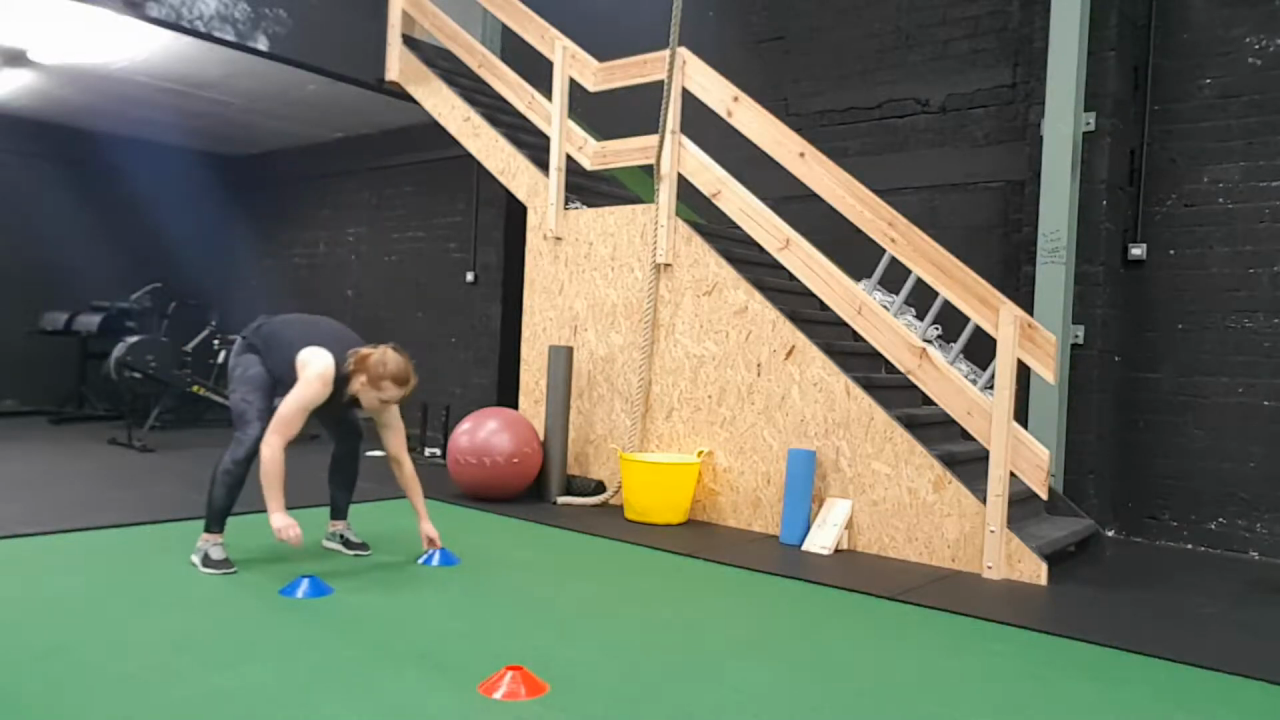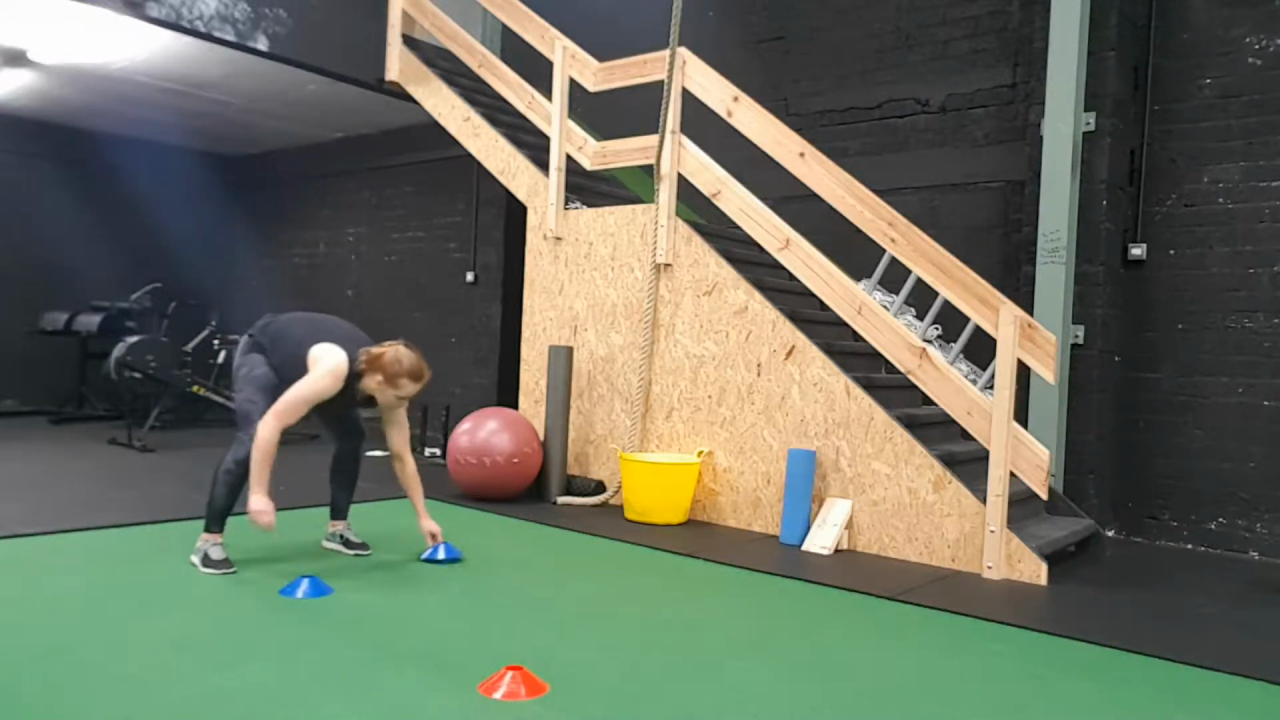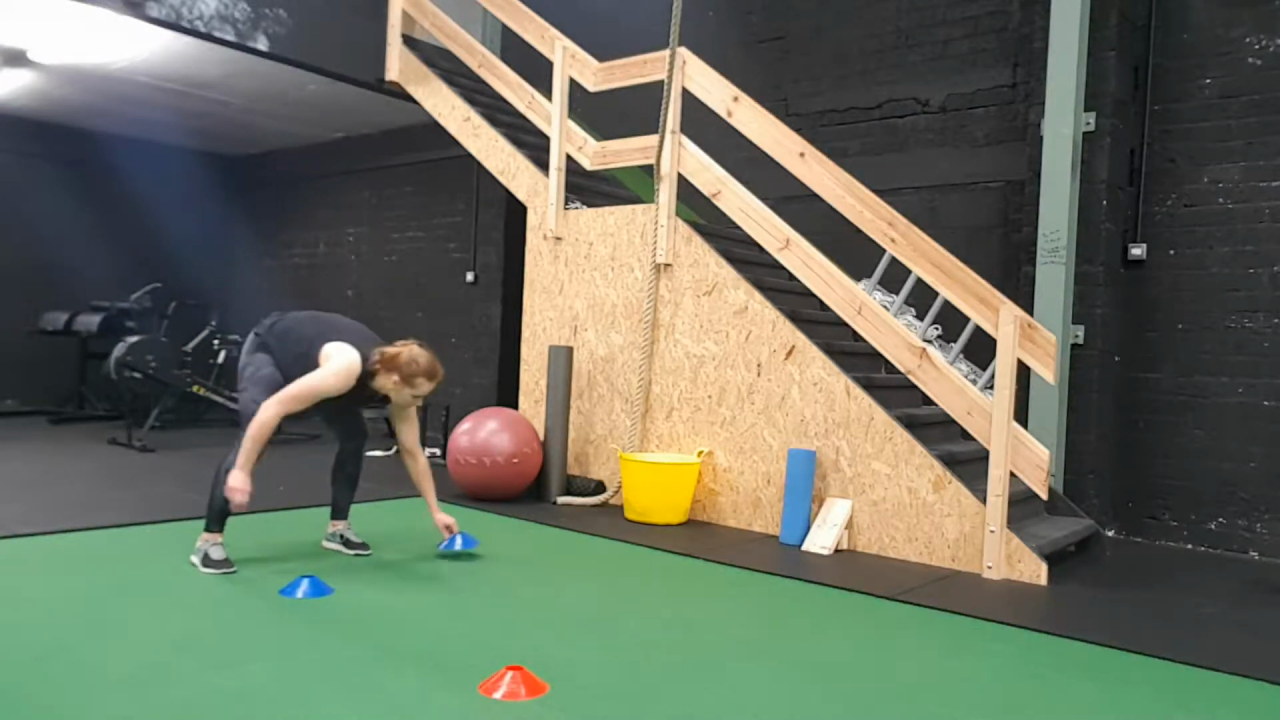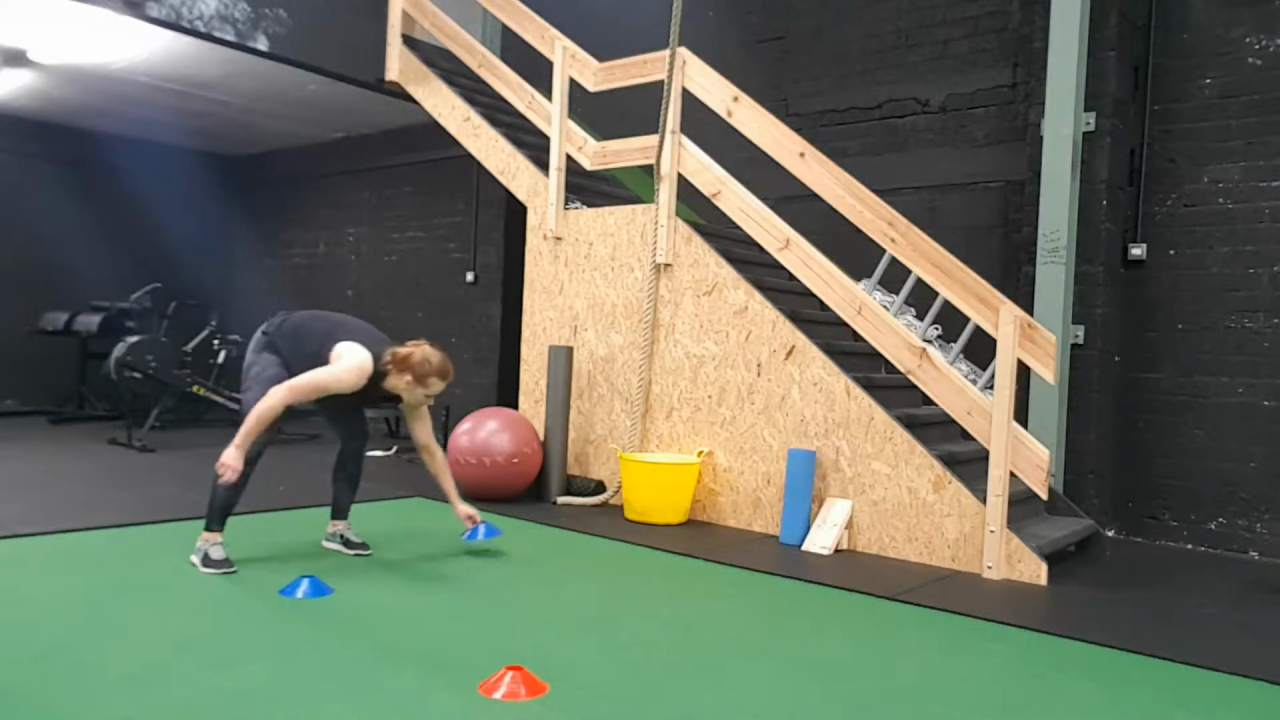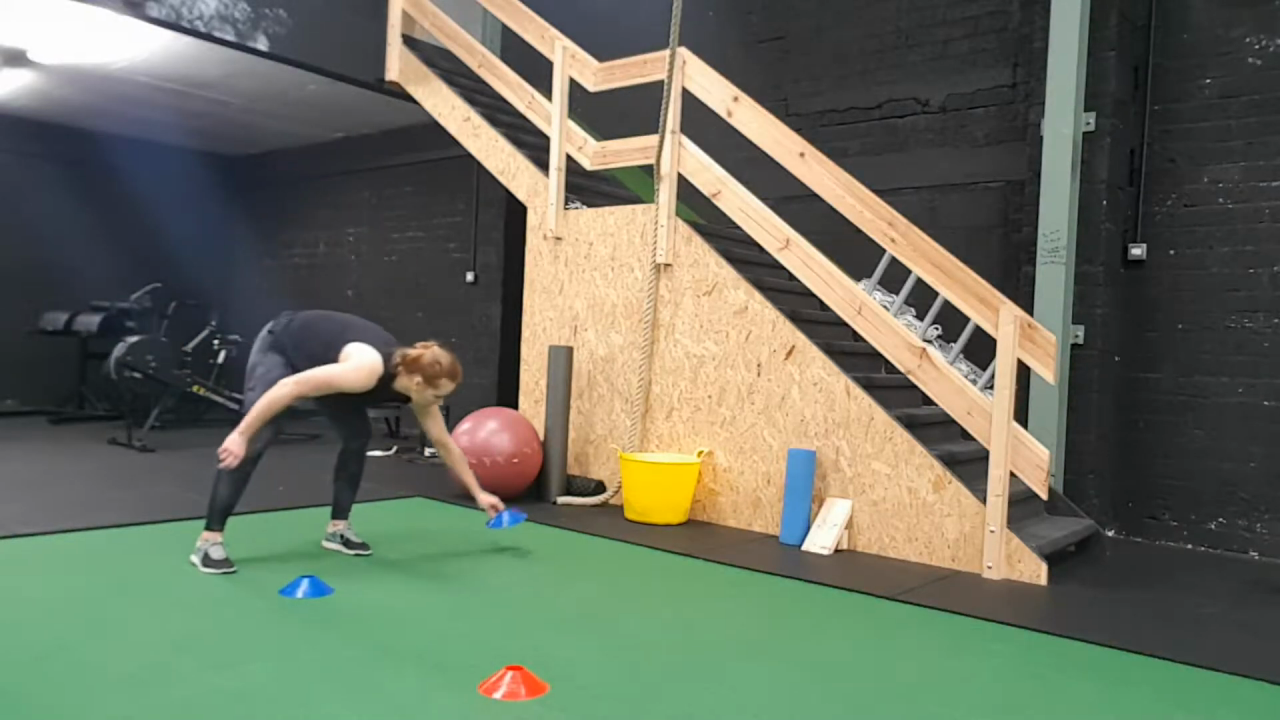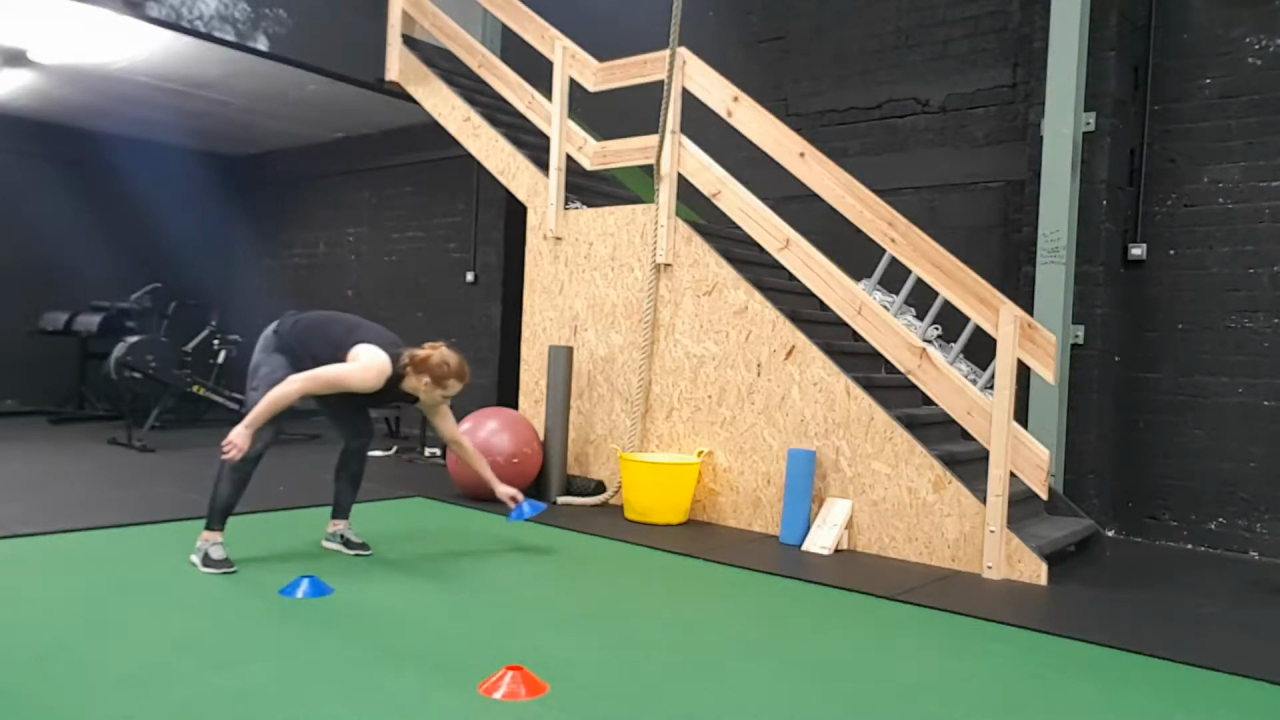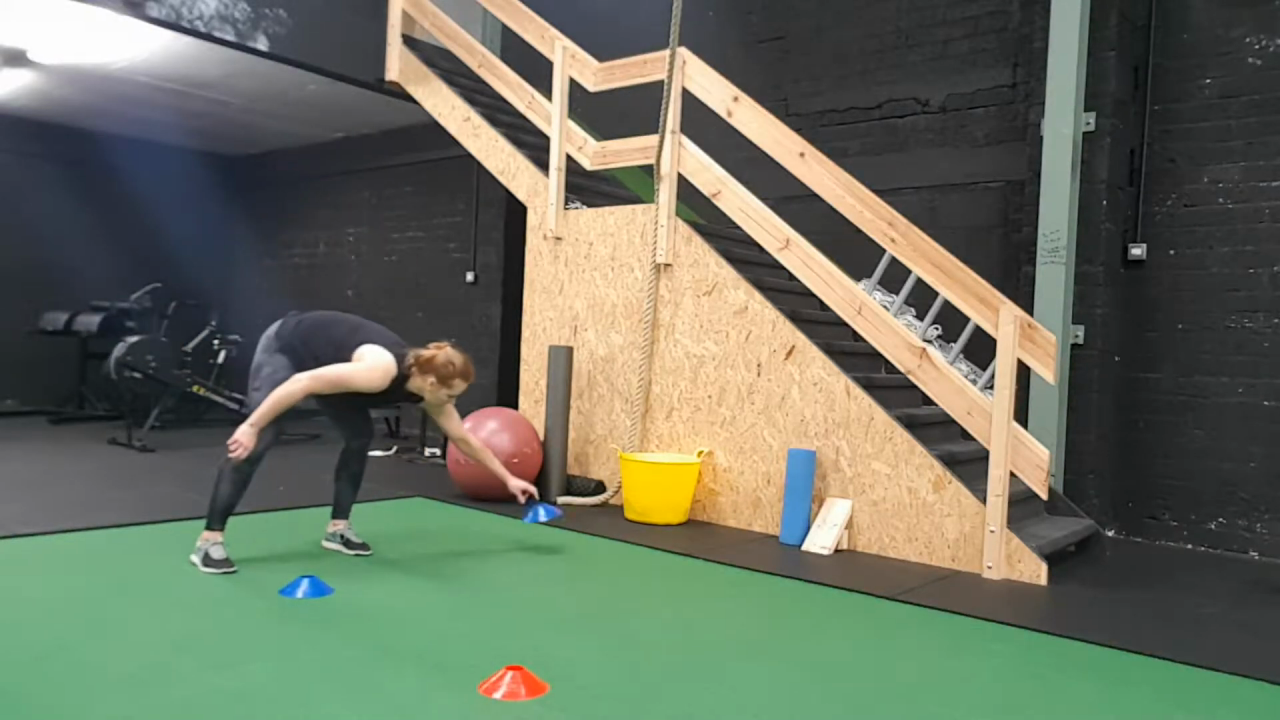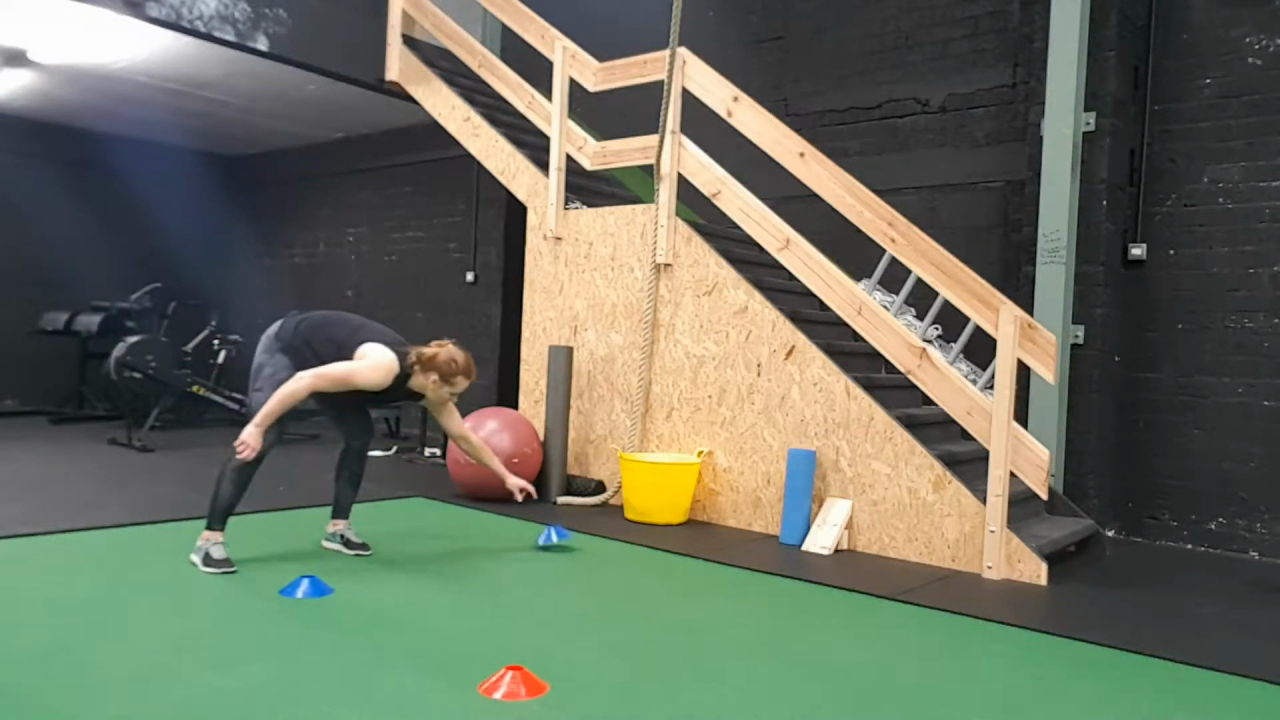
dt=0.1s
person 1, frame 1
left shoulder: (382, 389)
right shoulder: (320, 376)
left elbow: (399, 458)
right elbow: (272, 442)
left wrist: (423, 519)
right wrist: (277, 513)
left hip: (305, 350)
right hip: (258, 351)
left knee: (350, 437)
right knee: (250, 439)
left ankle: (338, 528)
right ankle: (208, 541)
person 1, frame 2
left shoulder: (389, 385)
right shoulder: (333, 371)
left elbow: (402, 456)
right elbow: (270, 425)
left wrist: (423, 516)
right wrist: (259, 494)
left hip: (306, 351)
right hip: (263, 351)
left knee: (351, 437)
right knee: (251, 439)
left ankle: (338, 528)
right ankle: (208, 541)
person 1, frame 3
left shoulder: (397, 387)
right shoulder: (346, 370)
left elbow: (412, 451)
right elbow: (274, 408)
left wrist: (435, 510)
right wrist: (241, 470)
left hip: (305, 359)
right hip: (267, 349)
left knee: (355, 435)
right knee: (255, 439)
left ankle: (338, 527)
right ankle: (209, 541)
person 1, frame 4
left shoulder: (408, 385)
right shoulder: (358, 368)
left elbow: (429, 447)
right elbow: (279, 395)
left wrist: (457, 503)
right wrist: (237, 448)
left hip: (315, 357)
right hip: (275, 347)
left knee: (356, 436)
right knee: (259, 439)
left ankle: (337, 528)
right ankle: (209, 540)
person 1, frame 5
left shoulder: (415, 385)
right shoulder: (367, 371)
left elbow: (444, 443)
right elbow: (290, 387)
left wrist: (478, 492)
right wrist: (241, 432)
left hip: (315, 360)
right hip: (278, 346)
left knee: (358, 435)
right knee: (258, 439)
left ankle: (337, 528)
right ankle: (209, 540)
person 1, frame 6
left shoulder: (423, 385)
right shoulder: (376, 371)
left elbow: (457, 440)
right elbow: (298, 384)
left wrist: (497, 486)
right wrist: (246, 427)
left hip: (321, 359)
right hip: (283, 345)
left knee: (360, 435)
right knee: (260, 438)
left ankle: (337, 529)
right ankle: (209, 540)
person 1, frame 7
left shoulder: (428, 386)
right shoulder: (382, 372)
left elbow: (464, 438)
right elbow: (304, 382)
left wrist: (508, 478)
right wrist: (251, 426)
left hip: (324, 360)
right hip: (284, 346)
left knee: (360, 434)
right knee: (252, 444)
left ankle: (337, 528)
right ankle: (209, 540)
person 1, frame 8
left shoulder: (429, 385)
right shoulder: (384, 369)
left elbow: (464, 436)
right elbow: (307, 380)
left wrist: (507, 477)
right wrist: (256, 426)
left hip: (324, 359)
right hip: (285, 346)
left knee: (360, 434)
right knee: (259, 442)
left ankle: (337, 528)
right ankle: (210, 539)
